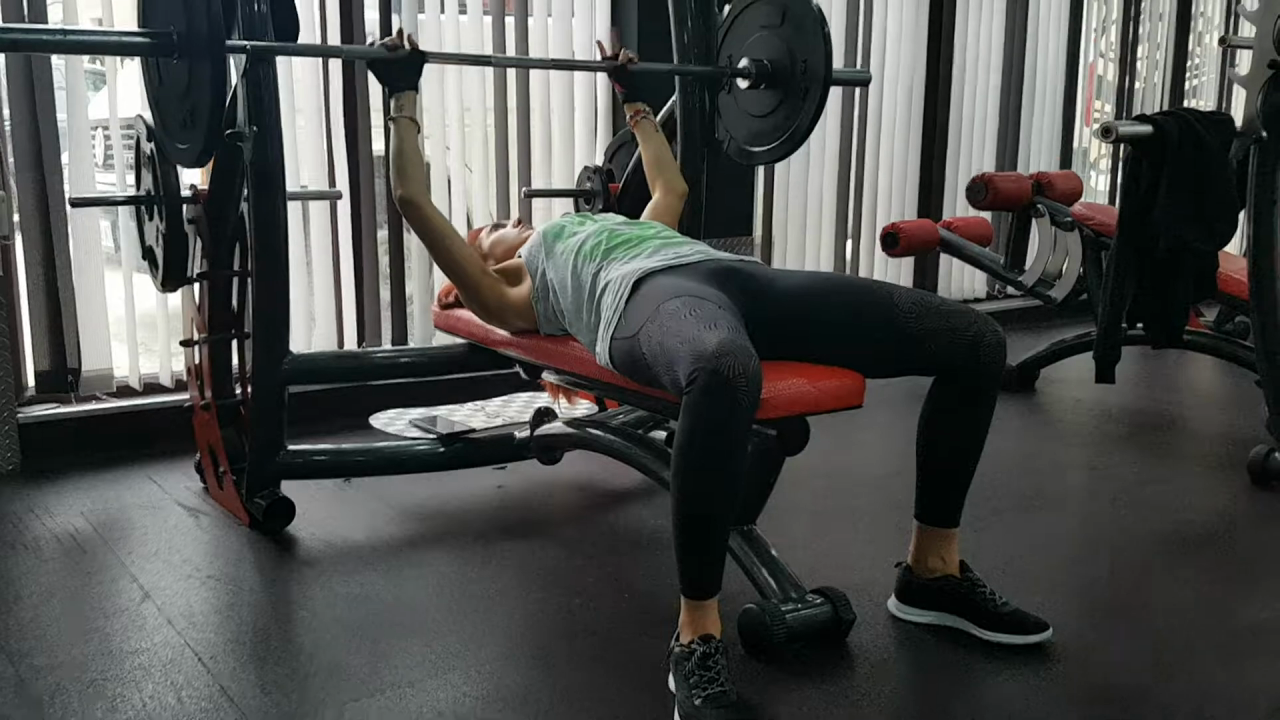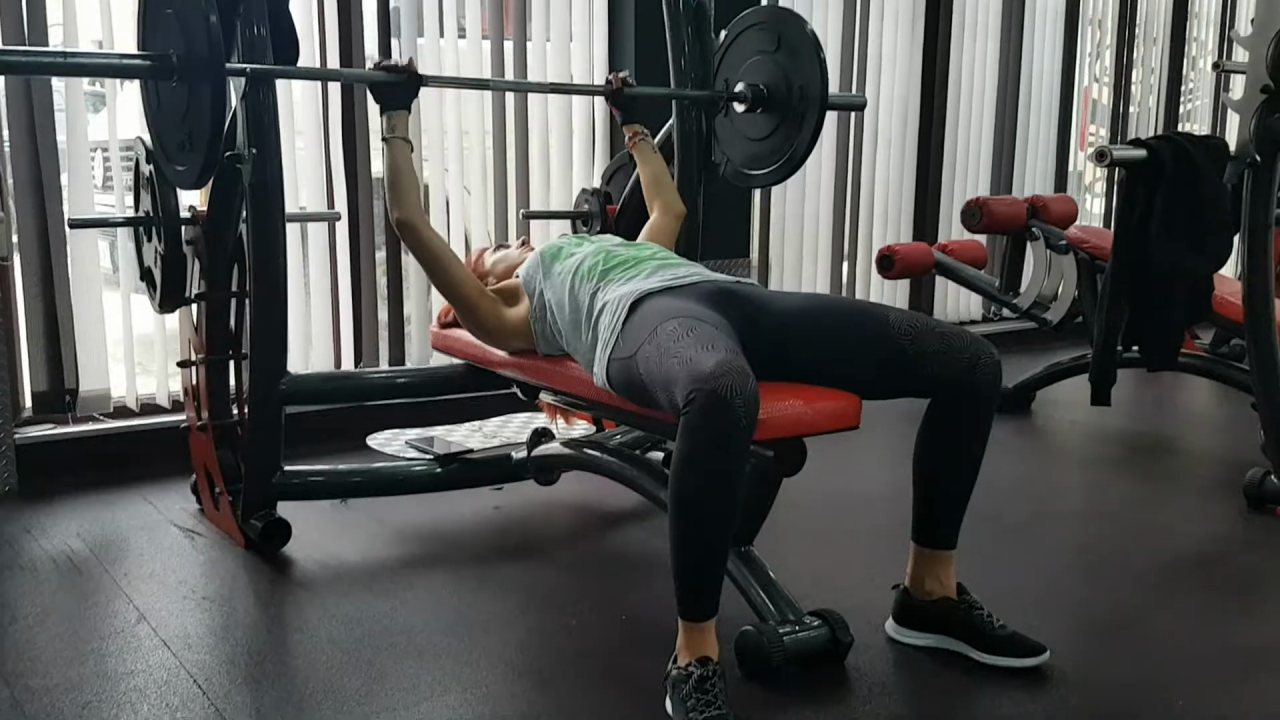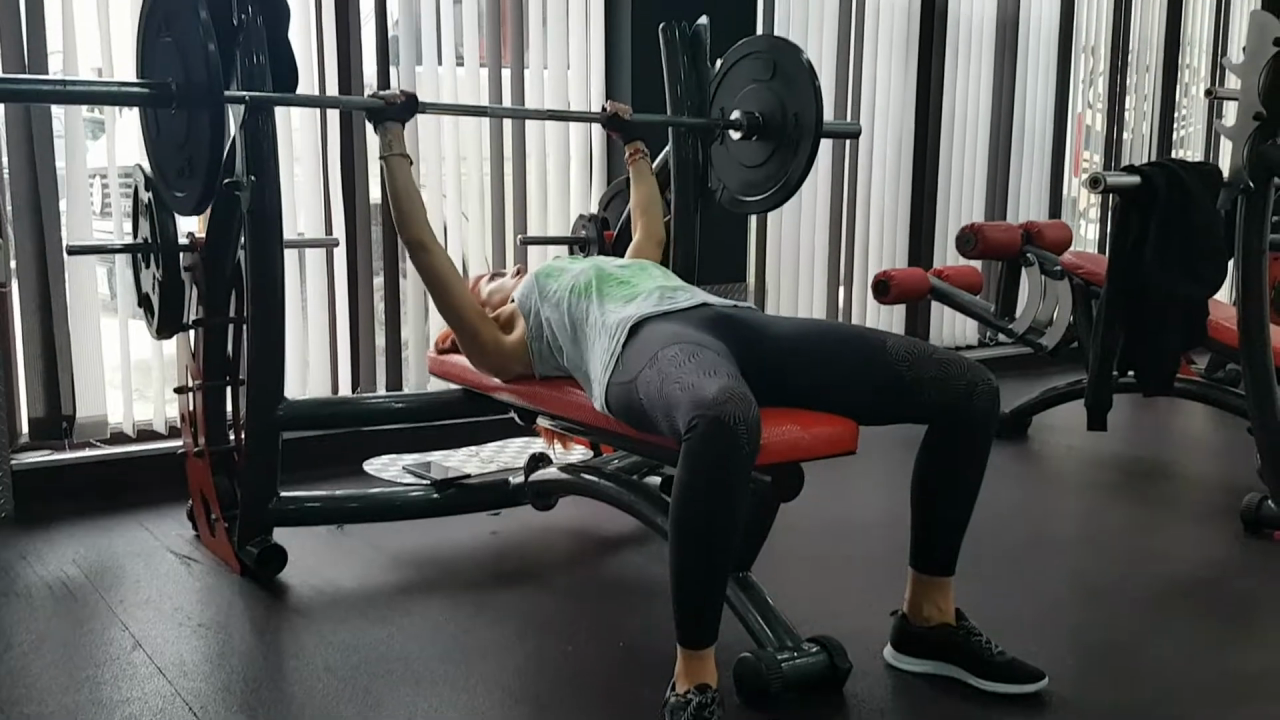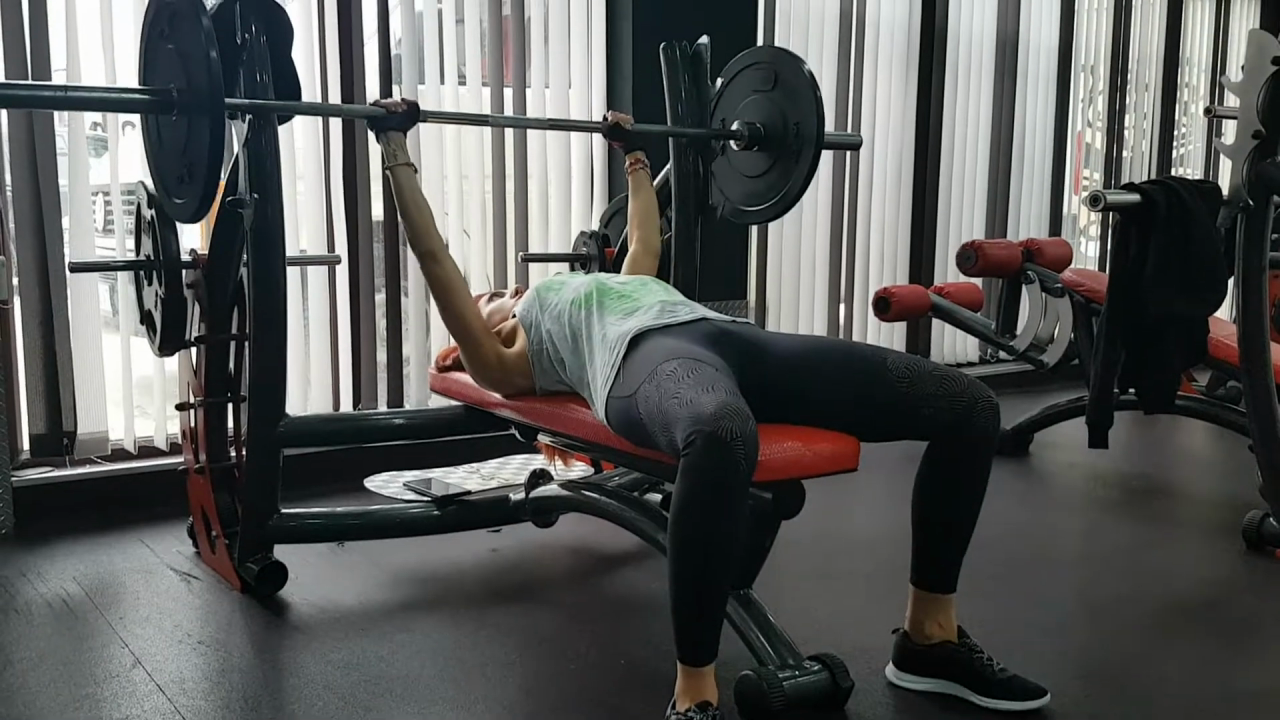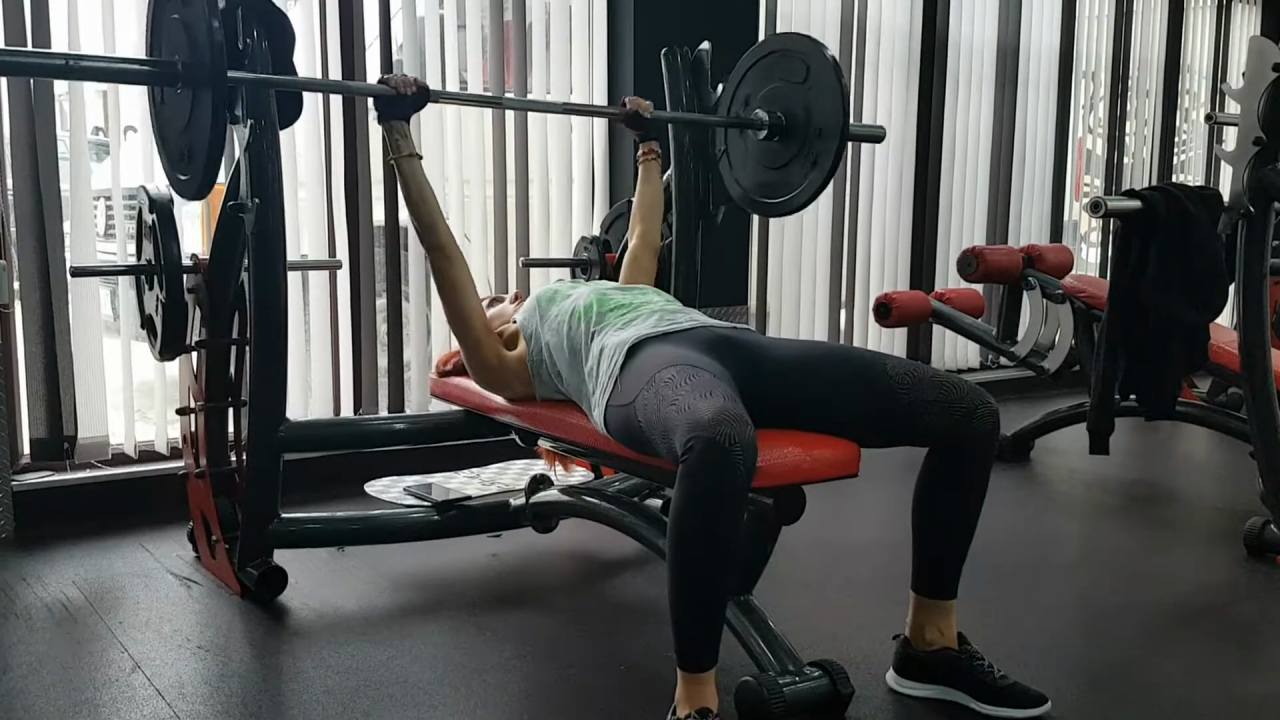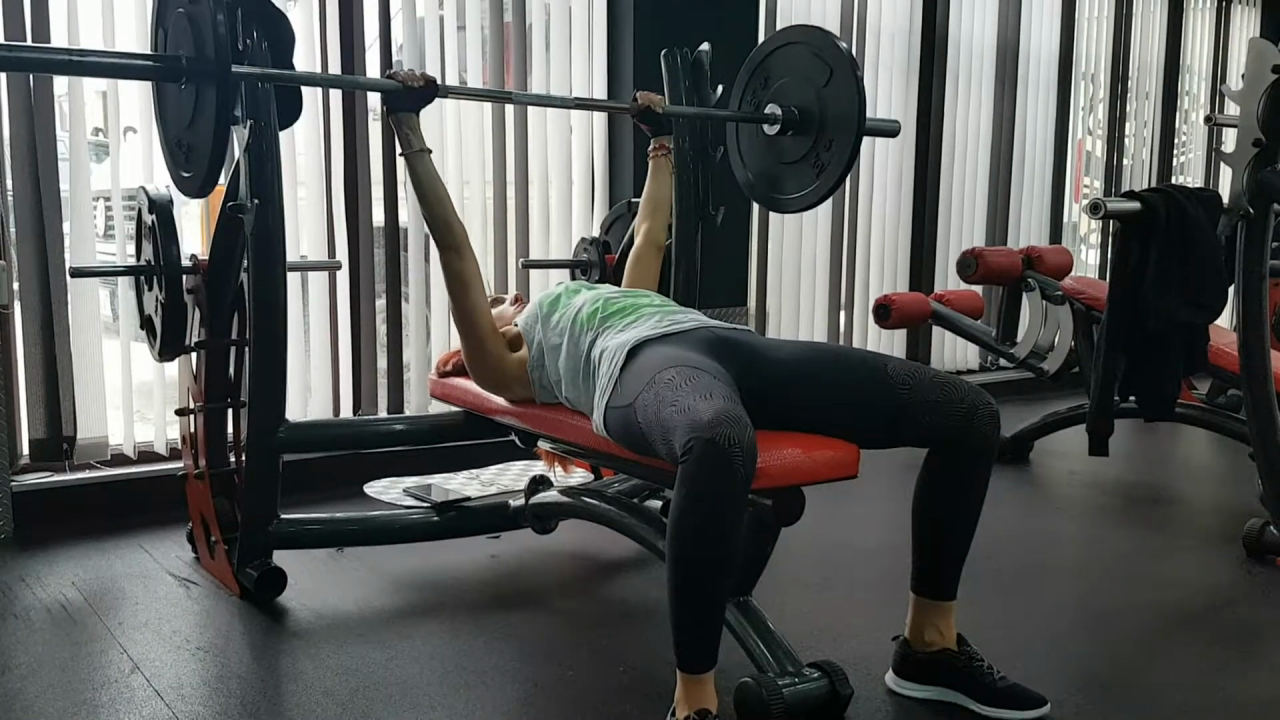
dt=0.4s
person 1, frame 1
left shoulder: (601, 230)
right shoulder: (512, 297)
left elbow: (672, 188)
right elbow: (415, 203)
left wrist: (633, 101)
right wrist: (402, 94)
left knee: (973, 341)
right knee: (724, 370)
left ankle: (931, 572)
right ankle: (696, 636)
person 1, frame 2
left shoulder: (594, 256)
right shoulder: (510, 319)
left elbow: (669, 211)
right elbow: (412, 225)
left wrist: (632, 124)
right wrist: (396, 116)
left knee: (969, 363)
right knee: (720, 391)
left ankle: (929, 593)
right ankle: (694, 659)
person 1, frame 3
left shoulder: (588, 286)
right shoulder: (504, 347)
left elbow: (650, 237)
right elbow: (422, 245)
left wrist: (633, 145)
right wrist: (392, 137)
left knee: (968, 389)
right knee: (724, 420)
left ankle: (928, 620)
person 1, frame 4
left shoulder: (592, 297)
right shoulder: (505, 363)
left elbow: (645, 247)
right elbow: (435, 258)
left wrist: (635, 157)
right wrist: (395, 148)
left knee: (968, 407)
right knee: (720, 434)
left ankle: (929, 639)
person 1, frame 5
left shoulder: (599, 306)
right shoulder: (506, 367)
left elbow: (644, 240)
right elbow: (444, 255)
left wrist: (648, 145)
right wrist: (399, 136)
left hip: (729, 343)
right hip: (646, 361)
left knee: (969, 414)
right knee: (719, 442)
left ankle: (929, 644)
person 1, frame 6
left shoulder: (604, 305)
right shoulder: (507, 368)
left elbow: (650, 239)
right elbow: (453, 248)
left wrist: (660, 141)
right wrist: (409, 129)
left hip: (731, 346)
right hip: (646, 364)
left knee: (968, 414)
right knee: (719, 443)
left ankle: (929, 647)
